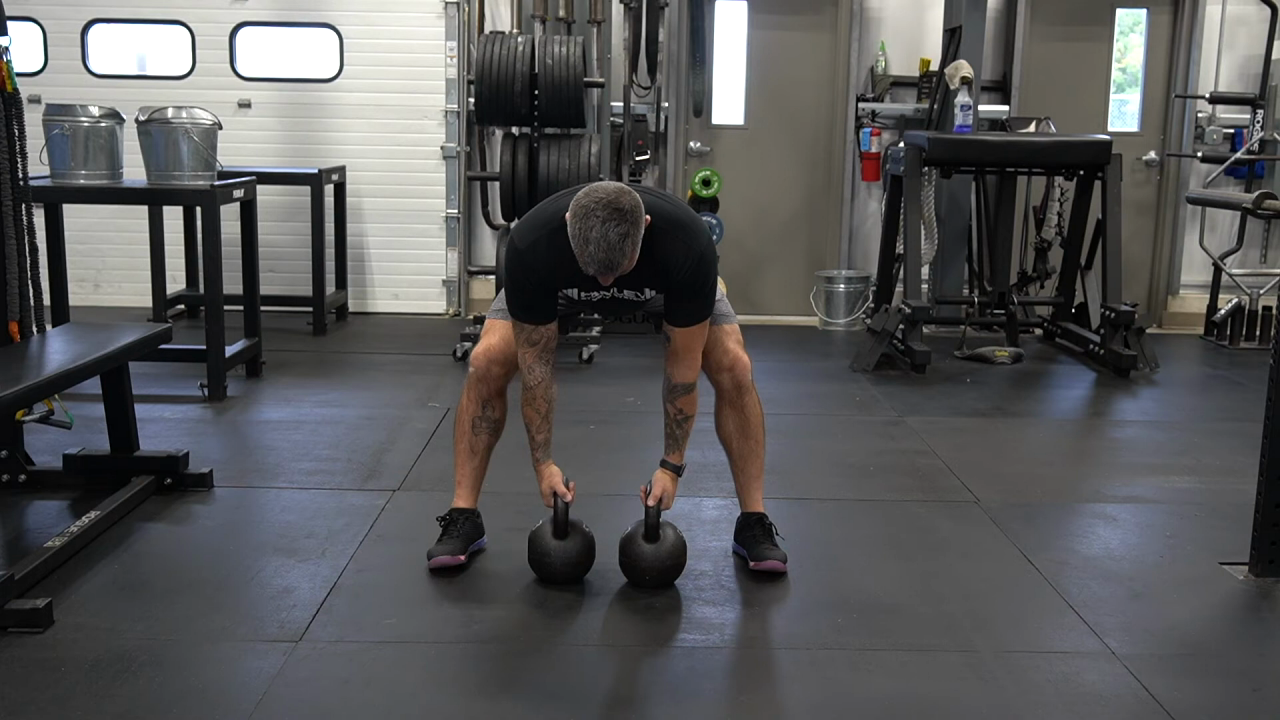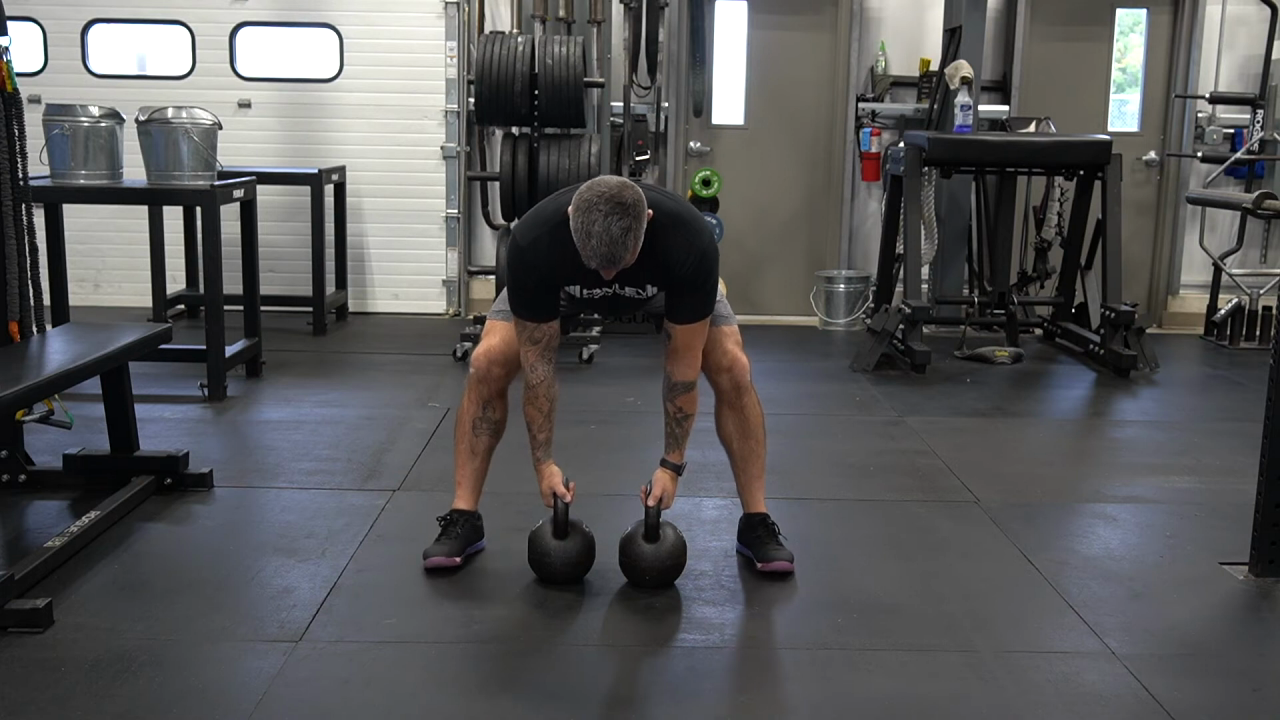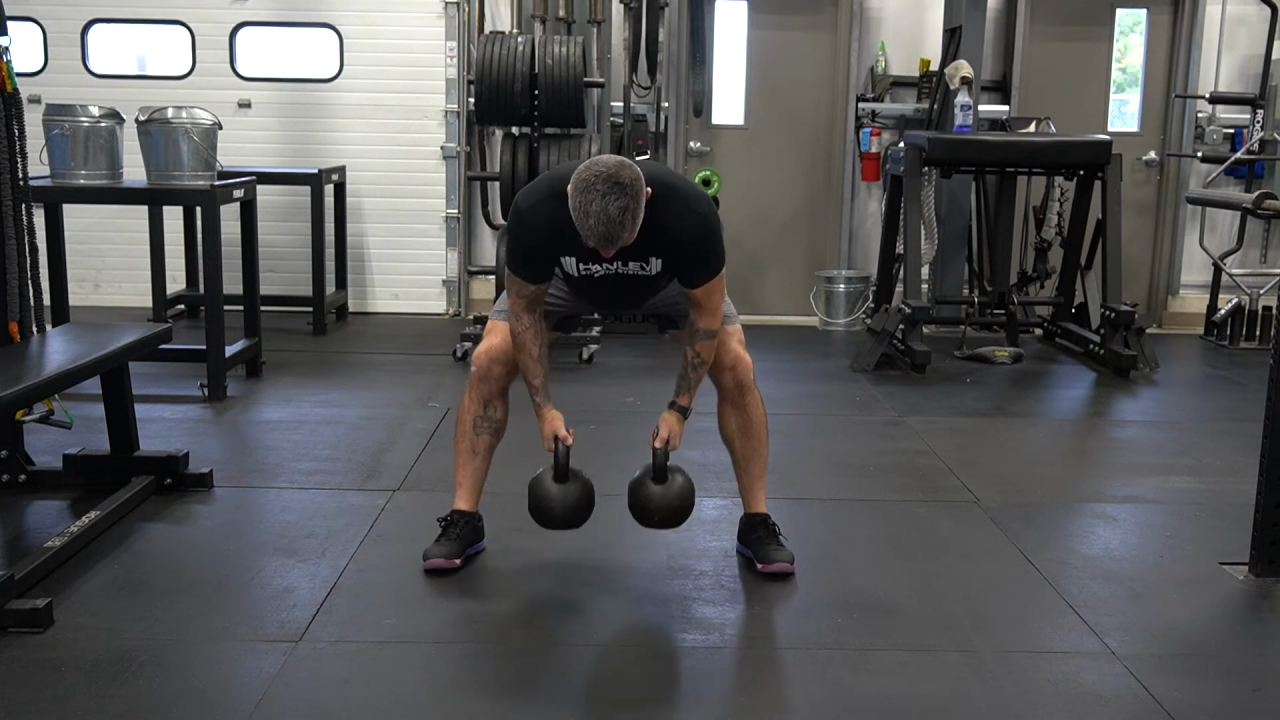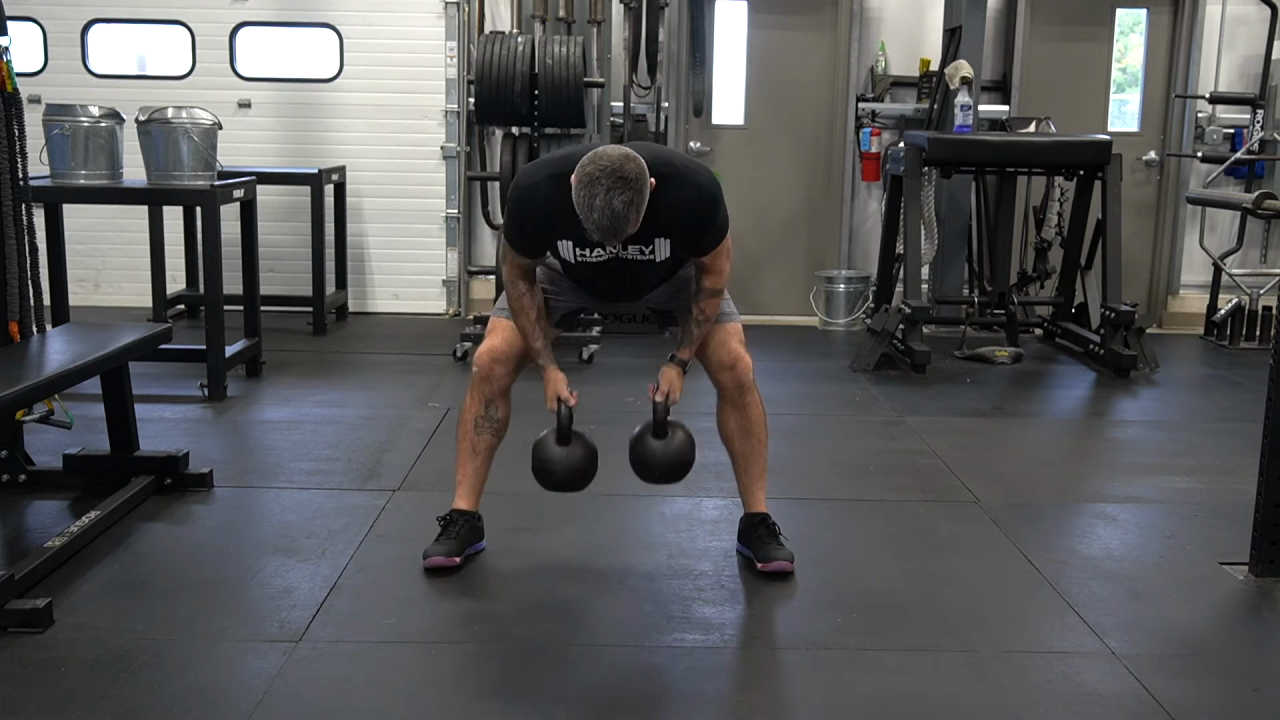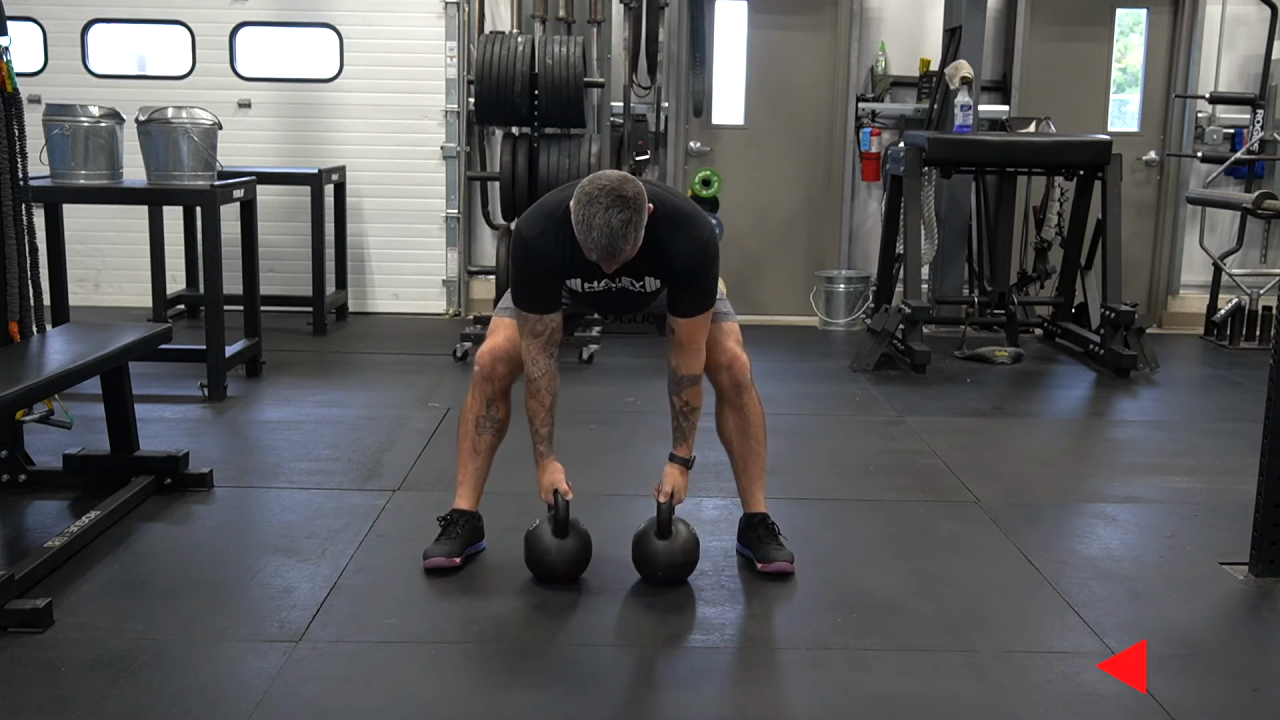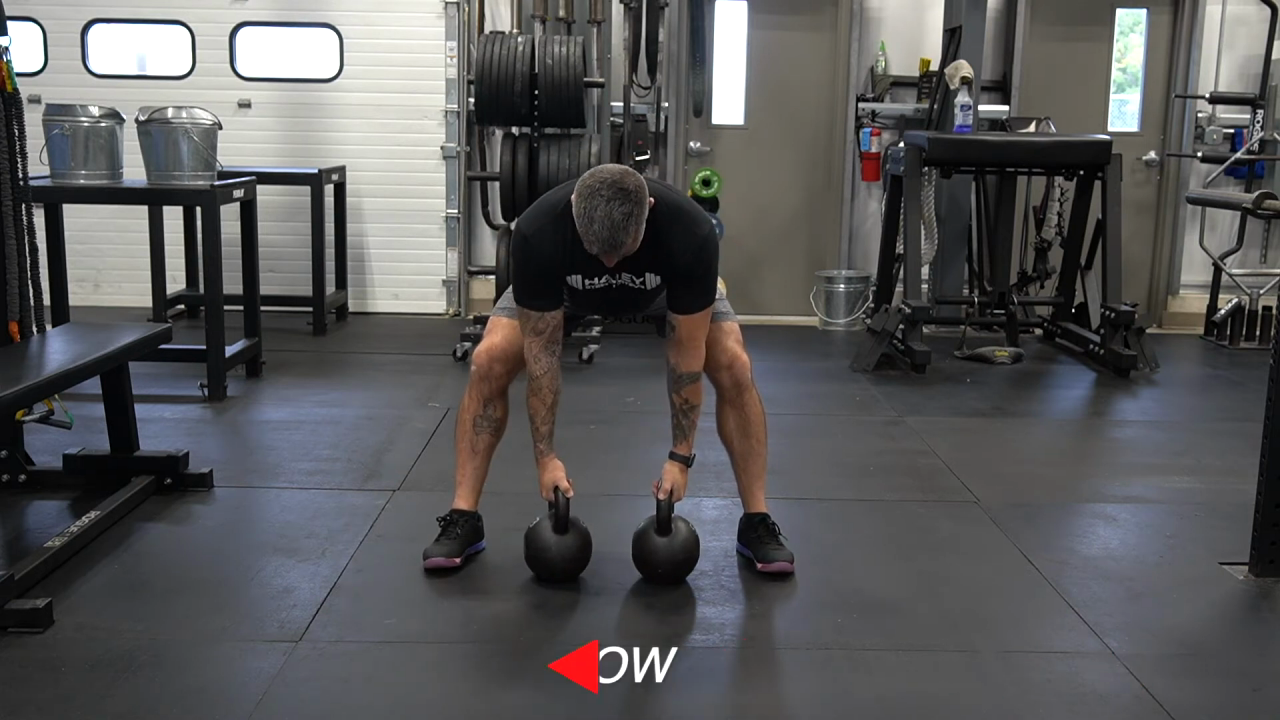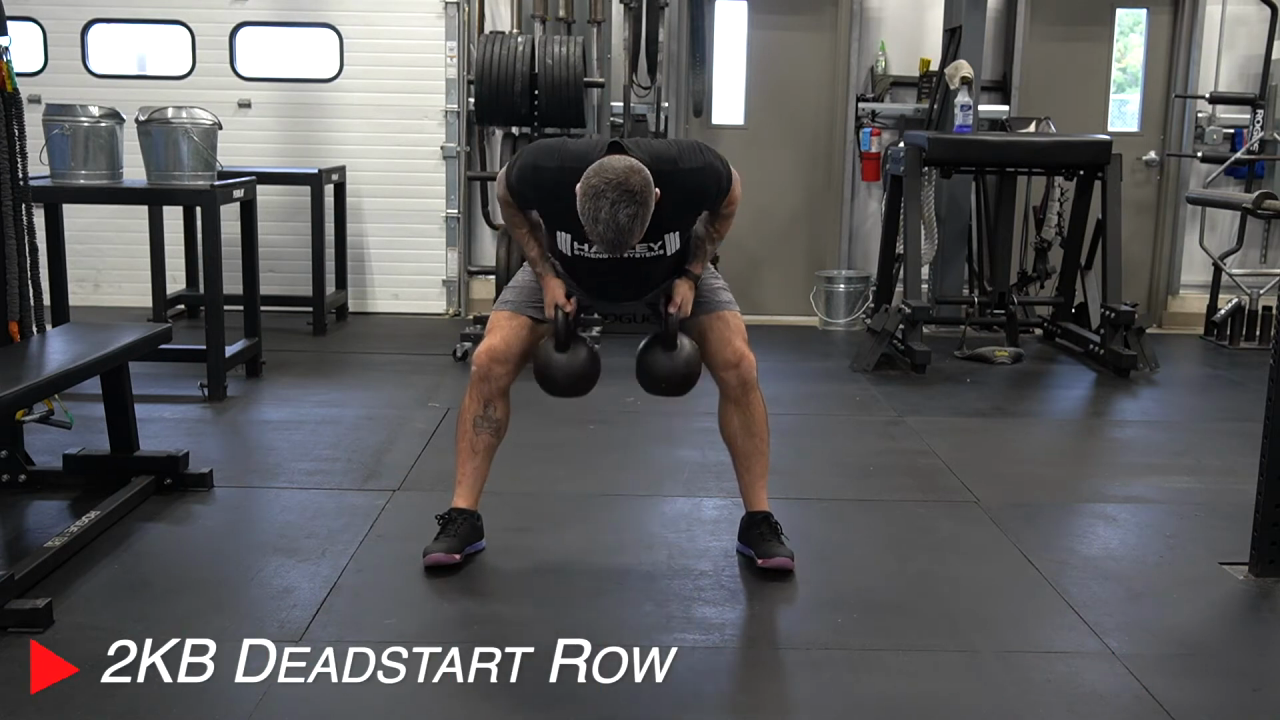
dt=0.7s
person 1, frame 1
left shoulder: (687, 245)
right shoulder: (532, 244)
left elbow: (684, 362)
right elbow: (535, 360)
left wrist: (671, 464)
right wrist: (542, 461)
left hip: (662, 278)
left knee: (733, 368)
right knee: (487, 363)
left ankle: (754, 523)
right ankle: (463, 517)
person 1, frame 2
left shoulder: (689, 241)
right shoulder: (534, 241)
left elbow: (683, 360)
right elbow: (537, 359)
left wrist: (672, 463)
right wrist: (543, 461)
left hip: (662, 281)
right hip: (561, 281)
left knee: (732, 370)
right knee: (487, 365)
left ankle: (757, 523)
right ankle: (463, 518)
person 1, frame 3
left shoulder: (688, 210)
right shoulder: (536, 208)
left elbow: (707, 314)
right elbow: (524, 307)
left wrist: (680, 407)
right wrist: (544, 408)
left hip: (668, 278)
right hip: (562, 276)
left knee: (737, 370)
right knee: (489, 362)
left ankle: (757, 523)
right ankle: (463, 519)
person 1, frame 4
left shoulder: (691, 186)
right shoulder: (537, 187)
left elbow: (714, 272)
right elbow: (518, 272)
left wrist: (679, 360)
right wrist: (547, 366)
left hip: (669, 272)
right hip: (564, 270)
left knee: (735, 368)
right knee: (491, 362)
left ankle: (757, 523)
right ankle: (463, 519)
person 1, frame 5
left shoulder: (690, 235)
right shoulder: (537, 234)
left elbow: (688, 352)
right elbow: (539, 353)
left wrist: (680, 458)
right wrist: (545, 458)
left hip: (664, 282)
right hip: (565, 281)
left knee: (733, 368)
right knee: (492, 363)
left ankle: (756, 523)
right ankle: (463, 518)
person 1, frame 6
left shoulder: (690, 233)
right shoulder: (538, 233)
left elbow: (686, 350)
right elbow: (541, 349)
left wrist: (680, 456)
right wrist: (545, 455)
left hip: (661, 283)
right hip: (567, 284)
left knee: (734, 368)
right knee: (489, 362)
left ankle: (757, 523)
right ankle: (462, 519)
person 1, frame 7
left shoulder: (695, 172)
right shoulder: (543, 171)
left elbow: (729, 196)
right elbow: (508, 190)
left wrist: (690, 271)
right wrist: (545, 272)
left hip: (669, 270)
right hip: (566, 267)
left knee: (738, 366)
right knee: (490, 362)
left ankle: (758, 521)
right ankle: (462, 517)
